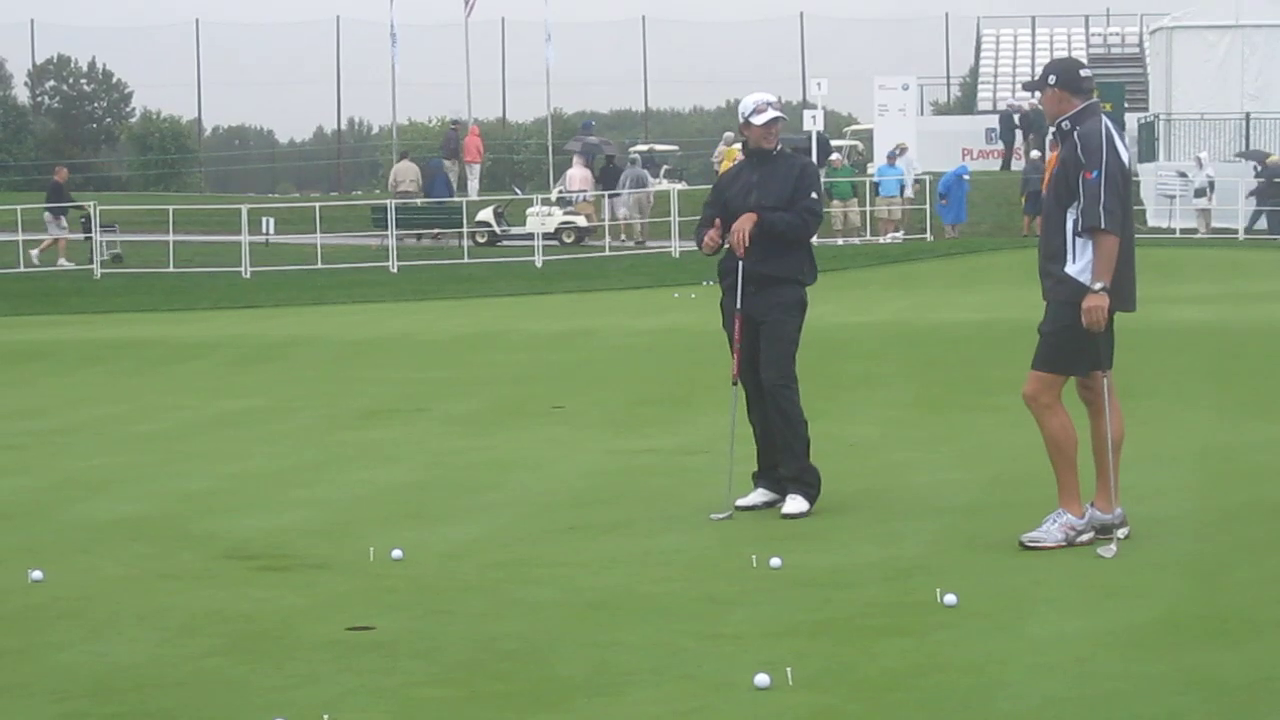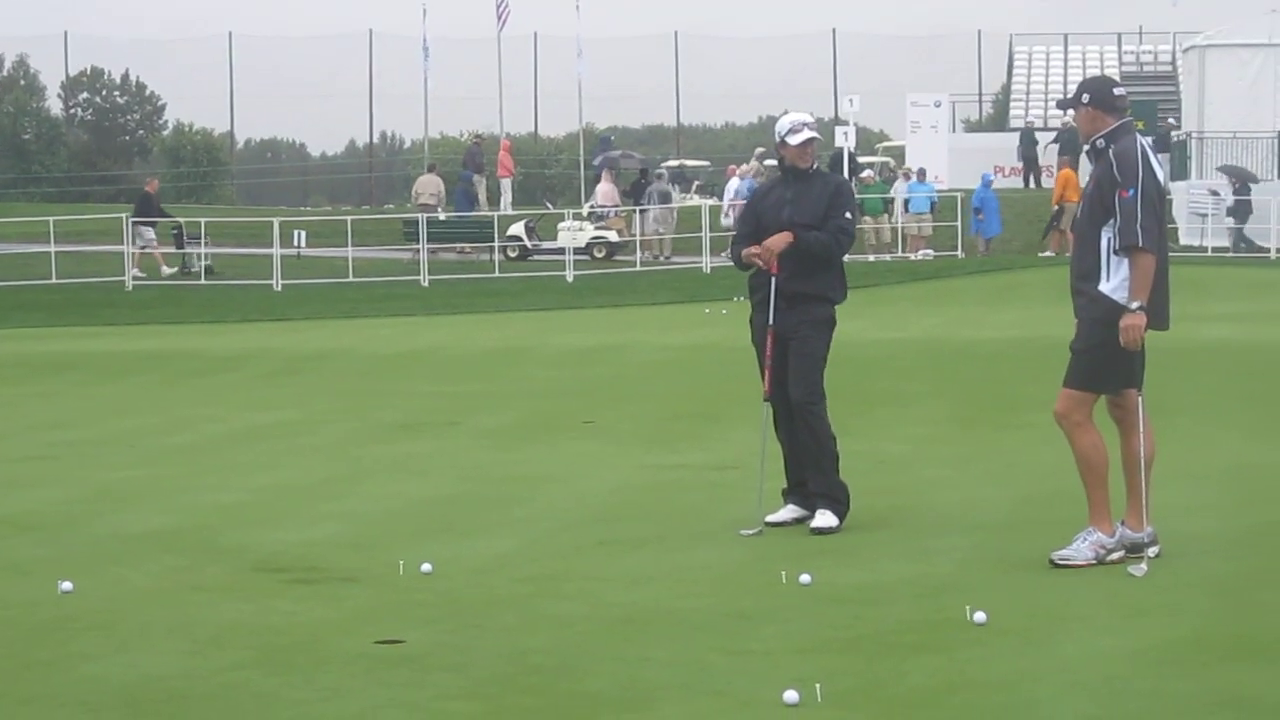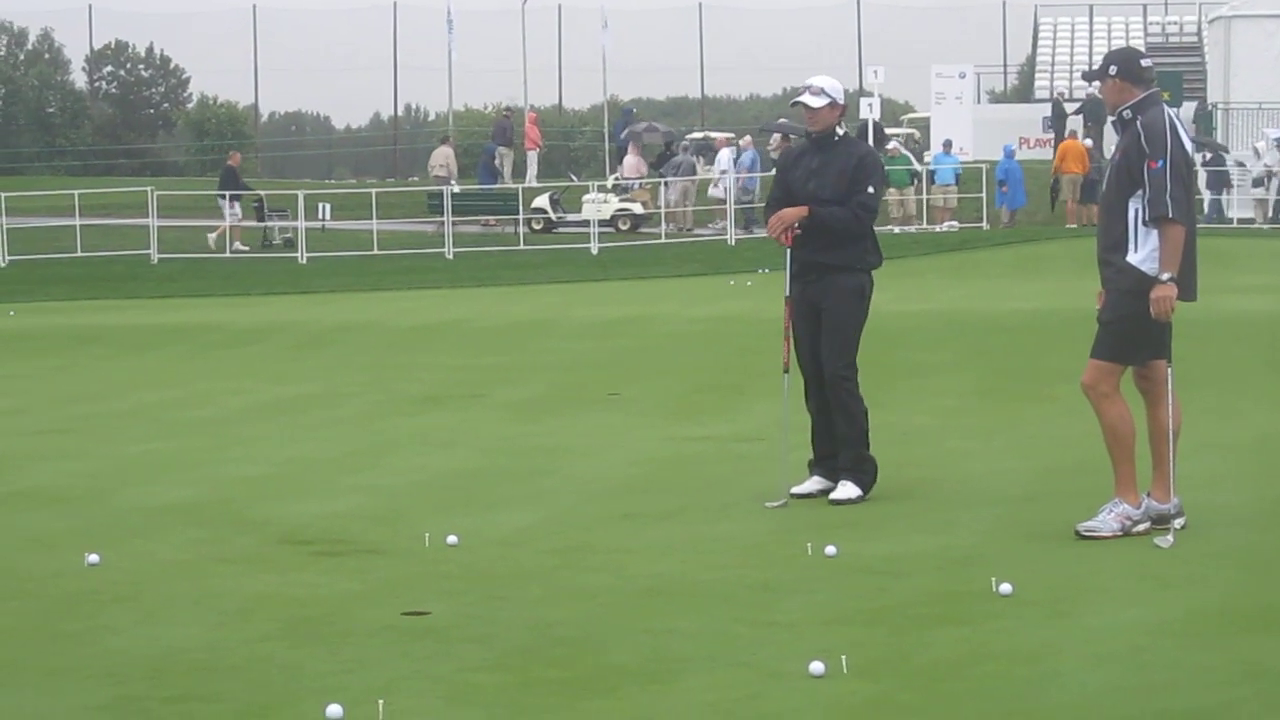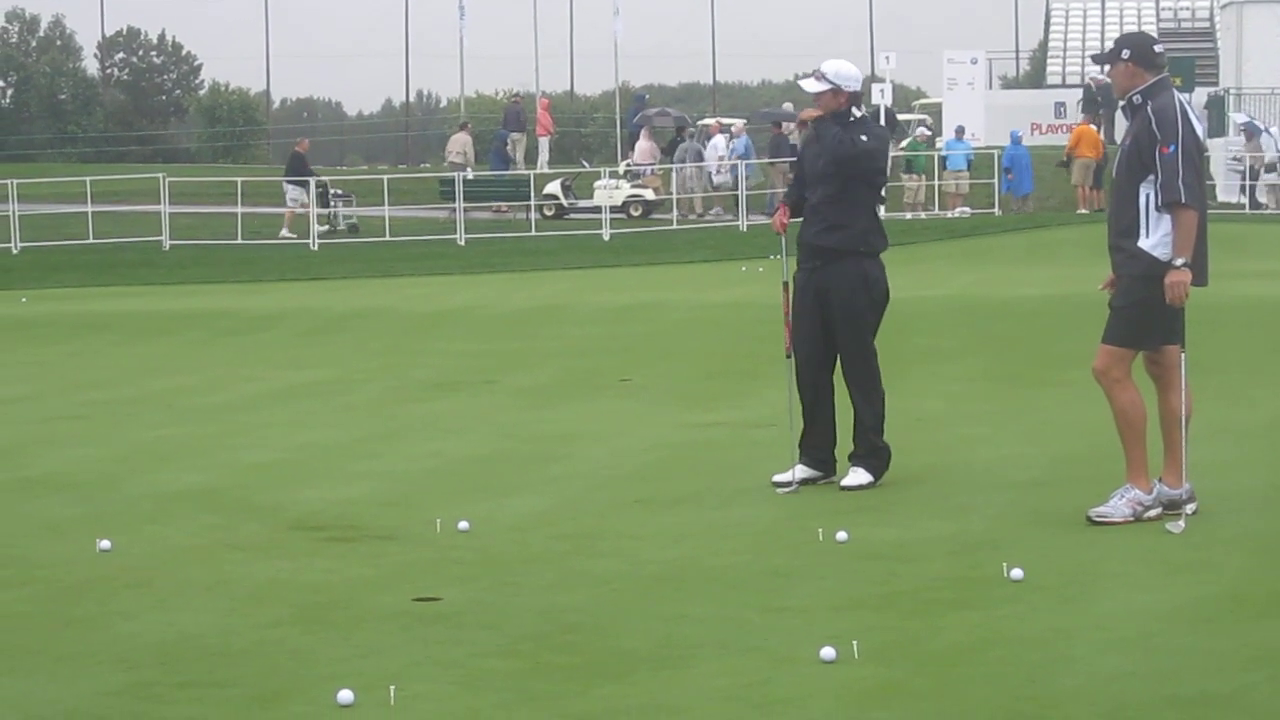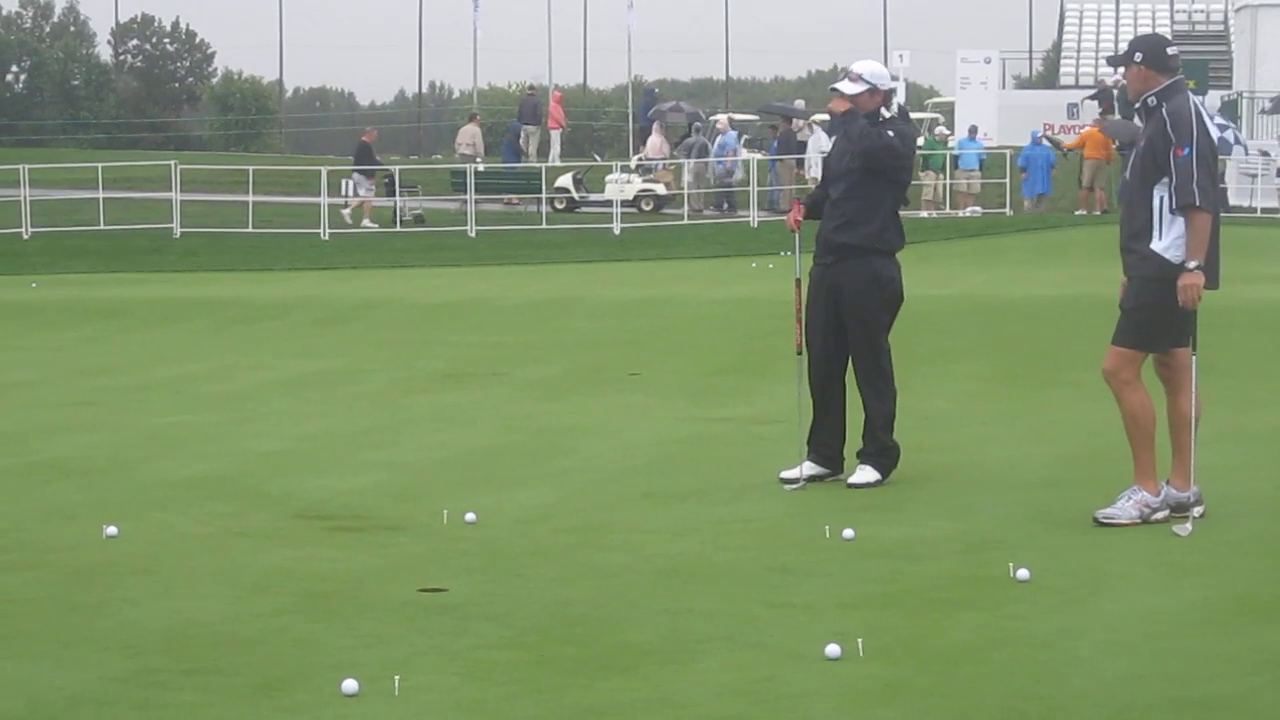
dt=1s
person 1, frame 1
left shoulder: (1091, 138)
right shoulder: (1085, 136)
left elbow: (1107, 220)
left wrist: (1099, 287)
left hip: (1083, 289)
right hip: (1080, 287)
left knee: (1040, 393)
right knee: (1095, 391)
left ankle: (1073, 514)
right ankle: (1106, 510)
person 1, frame 2
left shoulder: (1126, 156)
right shoulder: (1116, 154)
left elbow: (1143, 239)
left wrist: (1136, 306)
left hip: (1117, 307)
right hip: (1110, 306)
left knee: (1071, 411)
right knee: (1125, 410)
left ankle: (1103, 533)
right ankle: (1136, 530)
person 1, frame 3
left shoulder: (1154, 128)
right shoulder: (1141, 126)
left elbow: (1172, 210)
left wrist: (1167, 277)
right wrist: (1117, 278)
left hip: (1146, 279)
right hip: (1137, 277)
left knee: (1099, 382)
right knee: (1152, 383)
left ankle: (1129, 504)
right ankle: (1162, 500)
person 1, frame 4
left shoulder: (1165, 112)
right shoulder: (1149, 112)
left elbow: (1185, 195)
left wrist: (1181, 263)
right wrist: (1125, 264)
left hip: (1158, 265)
right hip: (1148, 264)
left knee: (1110, 367)
right knee: (1163, 369)
left ankle: (1141, 488)
right ankle: (1173, 486)
person 1, frame 5
left shoulder: (1179, 114)
right shoulder: (1163, 114)
left elbow: (1198, 197)
left wrist: (1195, 265)
right wrist: (1137, 268)
left hip: (1170, 268)
right hip: (1159, 266)
left knee: (1120, 369)
right knee: (1173, 372)
left ankle: (1149, 491)
right ankle: (1181, 490)
person 2, frame 1
left shoulder: (800, 169)
right shoulder: (730, 178)
left elbow: (807, 222)
right elbow: (707, 225)
left wrist: (758, 218)
right wrist: (710, 236)
left hip: (782, 291)
right hip: (739, 292)
left knee: (778, 382)
right knee: (753, 386)
left ankle: (800, 484)
right ankle: (771, 480)
person 2, frame 2
left shoulder: (834, 188)
right shoulder: (763, 194)
left elbow: (839, 241)
right elbow: (739, 245)
left wrist: (793, 237)
right wrist: (746, 253)
left hip: (812, 309)
right hip: (767, 309)
left knee: (806, 398)
right knee: (780, 403)
left ankle: (829, 500)
right ankle: (800, 496)
person 2, frame 3
left shoulder: (862, 157)
right shoulder: (794, 158)
left elbow: (861, 215)
right elbow: (774, 205)
left wrist: (807, 213)
right wrist: (779, 223)
left hip: (846, 277)
right hip: (805, 277)
left knee: (838, 372)
right knee: (813, 376)
left ankle: (857, 471)
right ankle: (826, 467)
person 2, frame 4
left shoulder: (872, 134)
right shoulder: (815, 136)
left elbow: (849, 156)
left wrist: (820, 123)
right wrist: (786, 208)
left hip: (854, 265)
right hip: (813, 263)
left knee: (859, 364)
right knee: (809, 364)
left ankle: (870, 458)
right ankle: (816, 458)
person 2, frame 5
left shoulder: (898, 135)
right shoulder: (847, 135)
left elbow: (871, 148)
left wrist: (848, 114)
right wrist: (805, 207)
left hip: (870, 265)
right hip: (829, 260)
left knee: (871, 362)
right knee: (823, 361)
left ankle: (878, 456)
right ankle: (824, 455)
